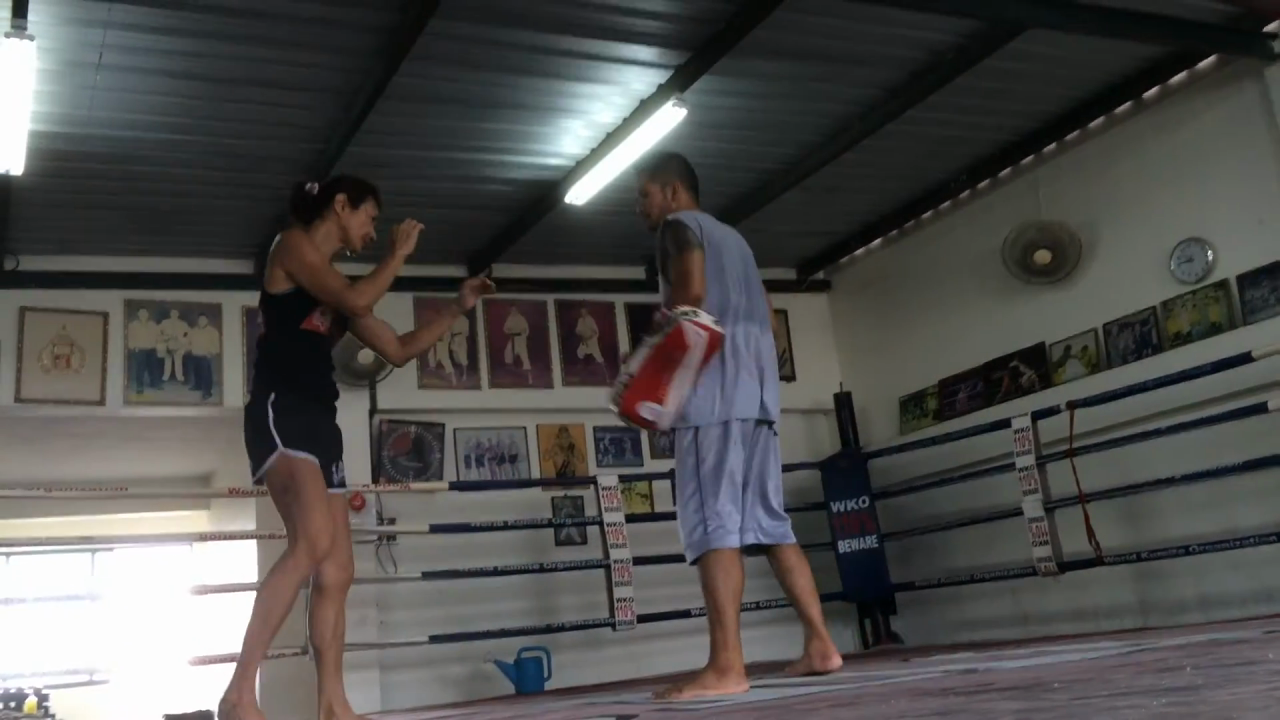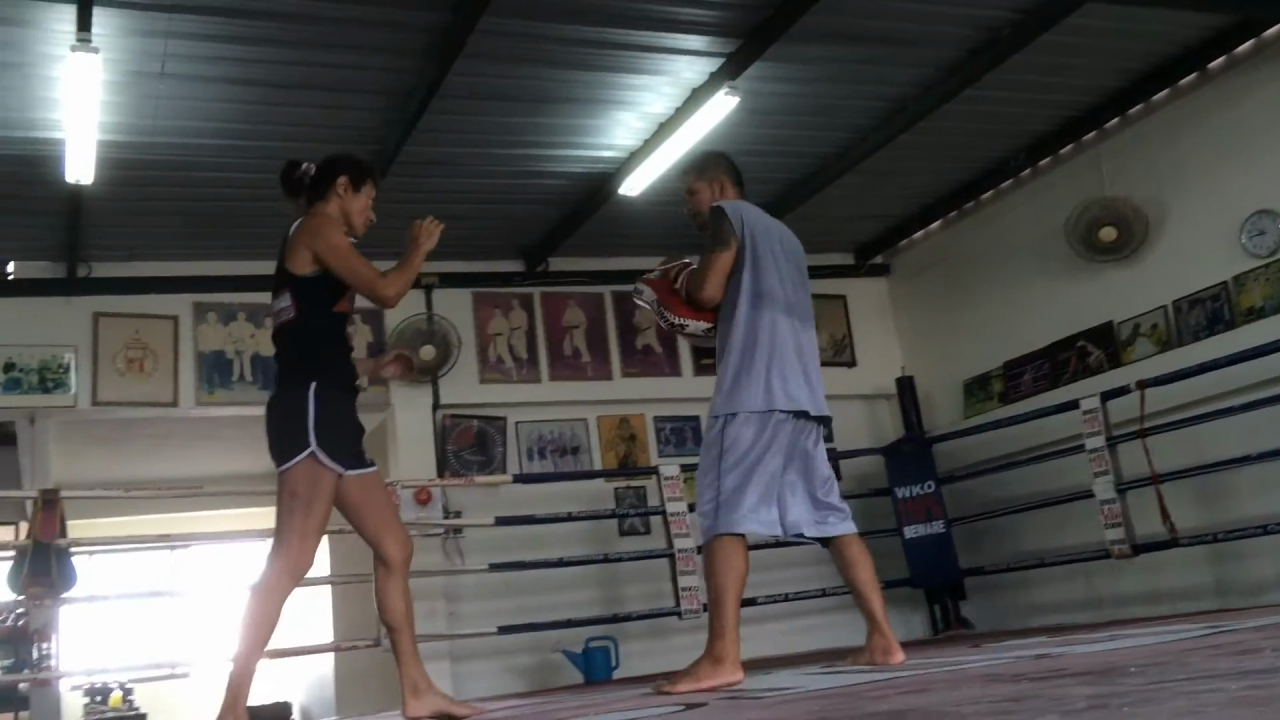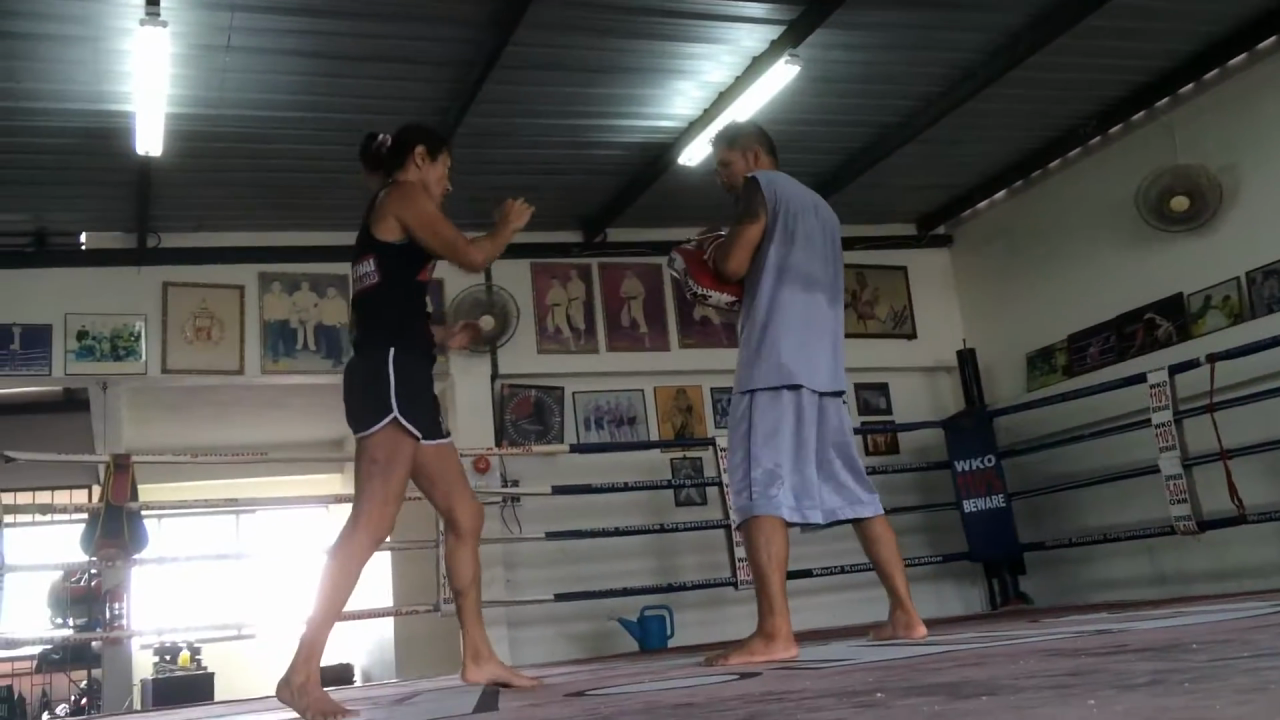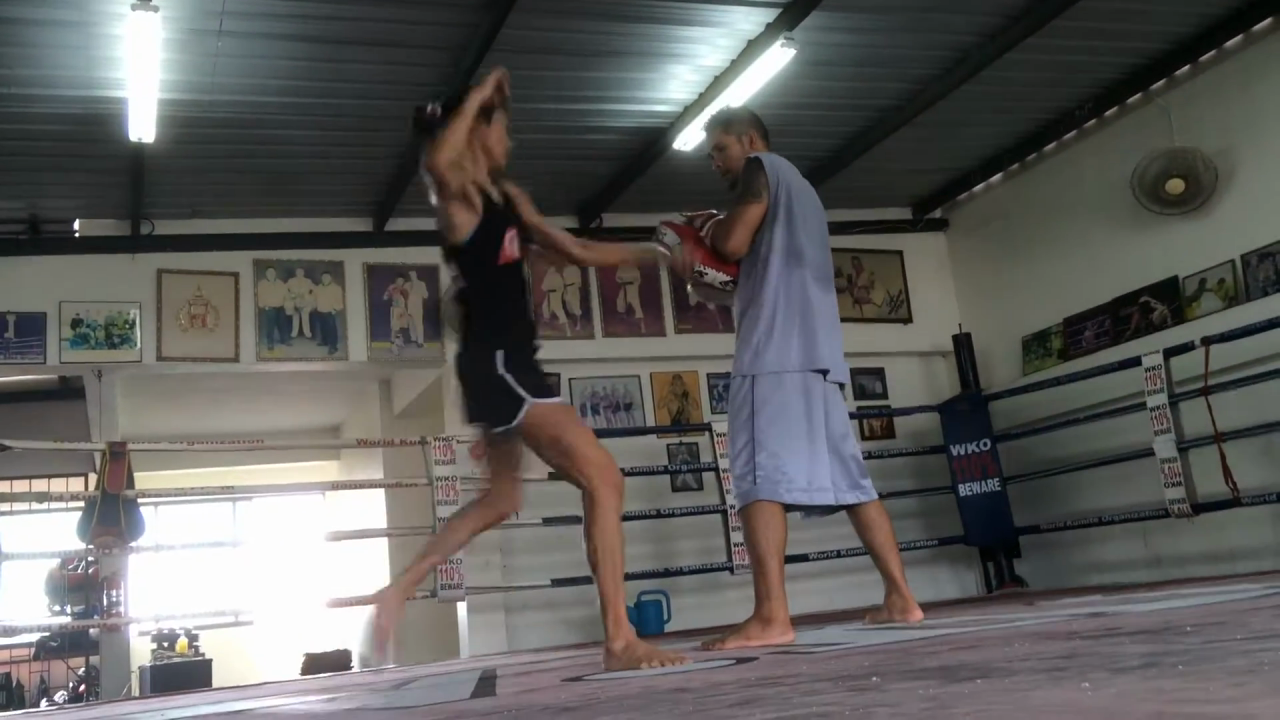
dt=0.5s
person 1, frame 1
left shoulder: (334, 281)
right shoulder: (291, 244)
left elbow: (399, 347)
right elbow: (354, 302)
left wrist: (459, 305)
right wrist: (397, 256)
left hip: (315, 423)
right hip: (281, 411)
left knee: (332, 573)
right knee: (315, 546)
person 1, frame 2
left shoulder: (319, 258)
right shoulder: (315, 228)
right elbow: (386, 291)
left wrist: (372, 366)
right wrist: (419, 249)
left hip: (330, 414)
right hip: (311, 410)
left knee: (394, 549)
right knee: (291, 560)
person 1, frame 3
left shoulder: (387, 225)
right shoulder: (403, 198)
right elbow: (473, 255)
left wrist: (443, 334)
right wrist: (511, 224)
left hip: (403, 380)
right hip: (390, 377)
left knee: (466, 516)
right knee: (372, 521)
left ankle: (479, 657)
right ankle: (302, 672)
person 1, frame 4
left shoulder: (506, 195)
right shoulder: (456, 188)
left elbow: (577, 251)
right elbow: (439, 160)
left wrist: (646, 253)
right wrist: (479, 92)
left hip: (502, 364)
right hip: (500, 364)
left knee: (498, 502)
right knee: (602, 476)
left ankle: (394, 602)
right ankle: (620, 639)
person 2, frame 1
left shoulder: (680, 226)
right shoulder: (733, 238)
left elbow: (691, 293)
left hip: (712, 399)
right hip: (757, 397)
left knee: (713, 525)
right knee: (768, 523)
left ankle: (726, 666)
right ankle: (820, 644)
person 2, frame 2
left shoulder: (728, 216)
right shoulder: (783, 234)
left elbow: (708, 292)
left wrist: (686, 279)
right wrist: (694, 311)
left hip: (751, 390)
right hip: (800, 390)
left knee: (724, 514)
right knee: (827, 514)
left ankle: (722, 653)
right ankle: (882, 638)
person 2, frame 3
left shoulder: (763, 187)
right shoulder: (820, 207)
left elbow: (733, 264)
left wrist: (716, 247)
right wrist: (725, 273)
left hip: (774, 364)
right hip: (822, 365)
left knee: (761, 493)
right knee: (853, 491)
left ankle: (774, 631)
right ankle: (905, 614)
person 2, frame 4
left shoulder: (763, 167)
right shoulder: (803, 191)
left elbow: (734, 244)
left wrist: (709, 226)
left hip: (774, 348)
right hip: (818, 350)
left knee: (760, 476)
right knee: (847, 476)
left ankle: (771, 616)
right ankle: (900, 599)
